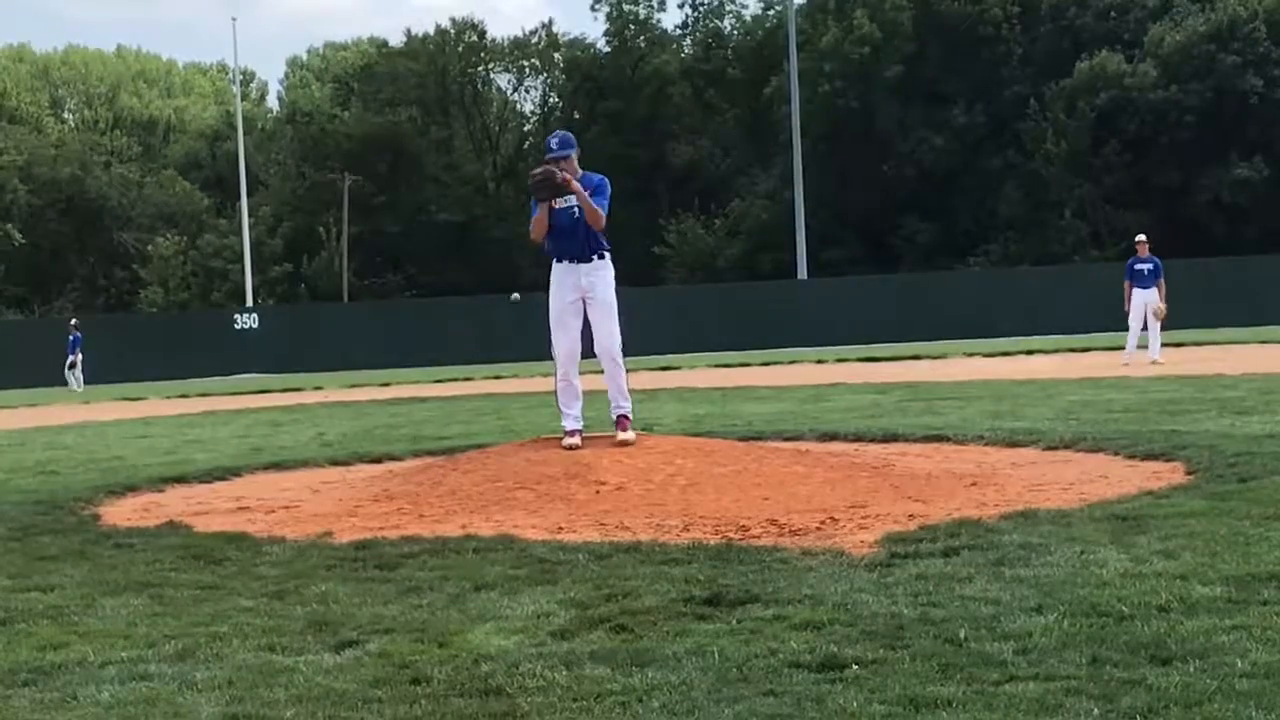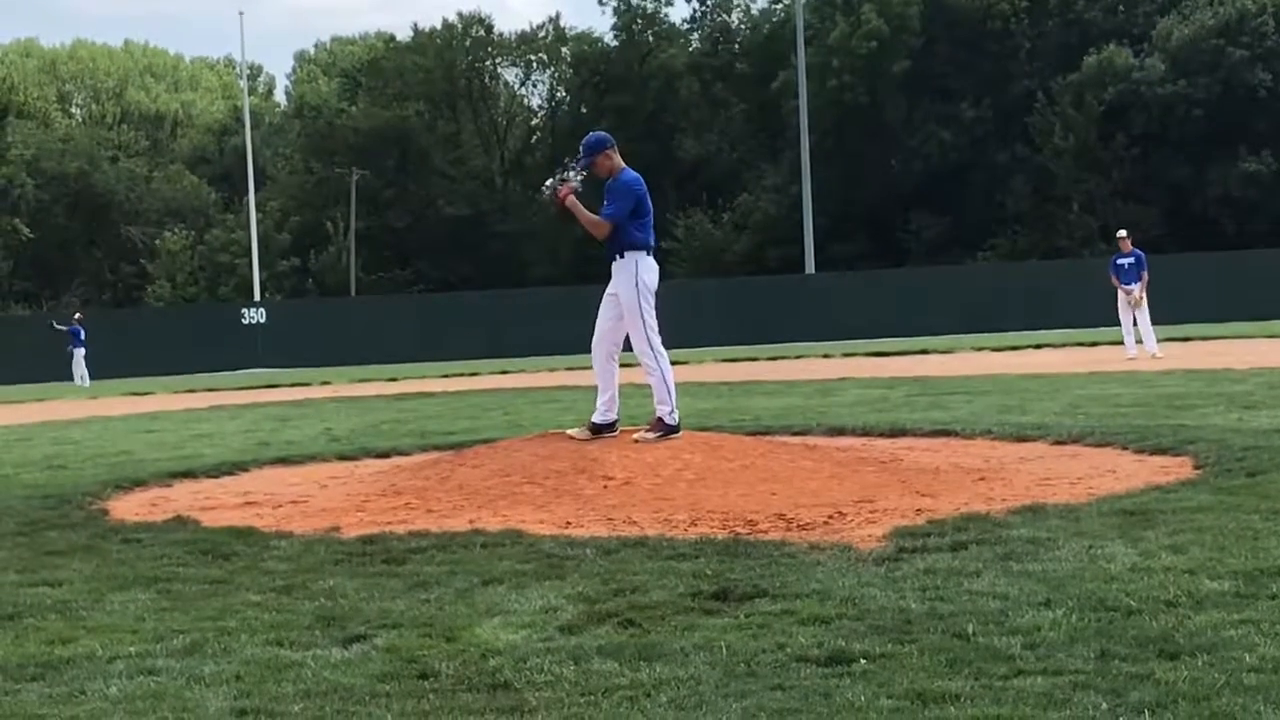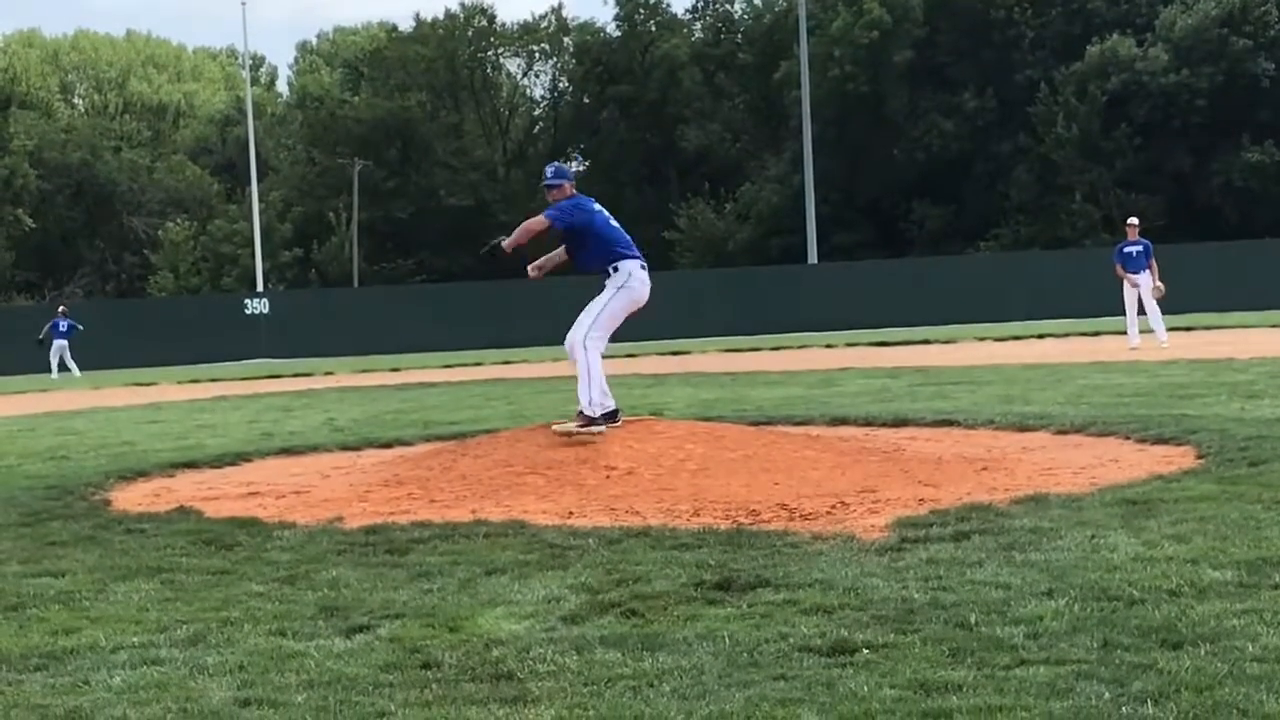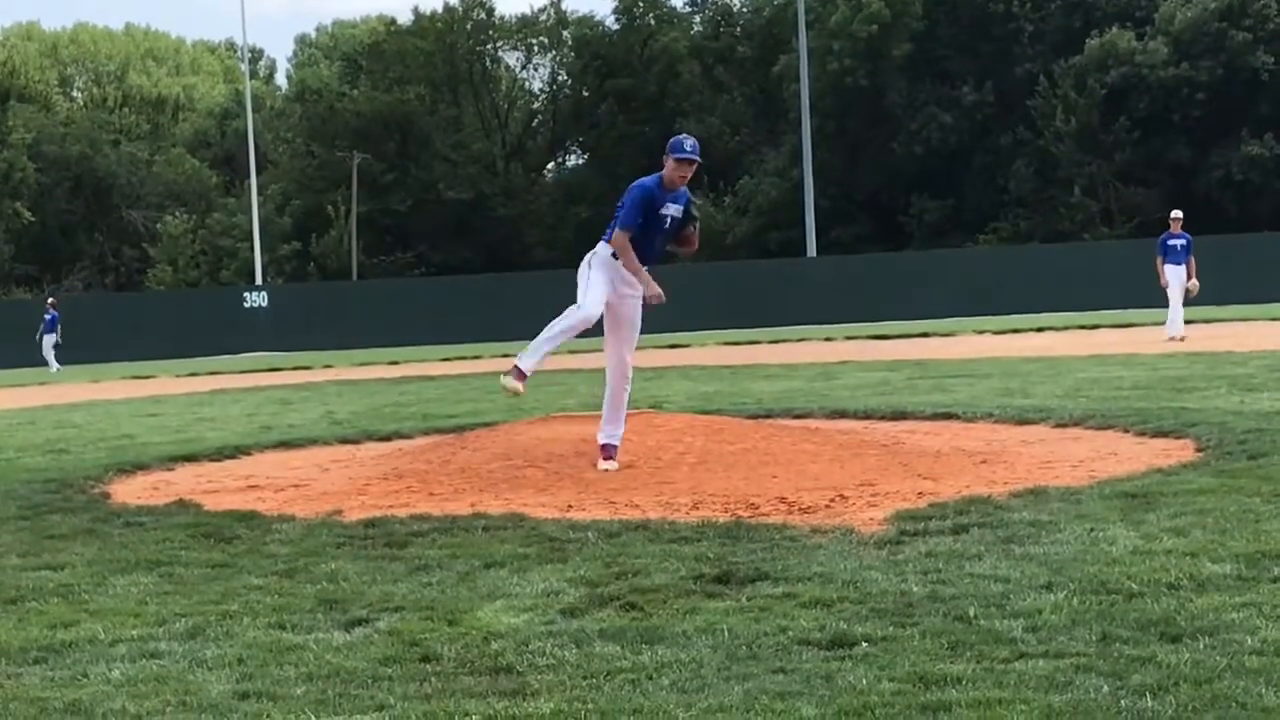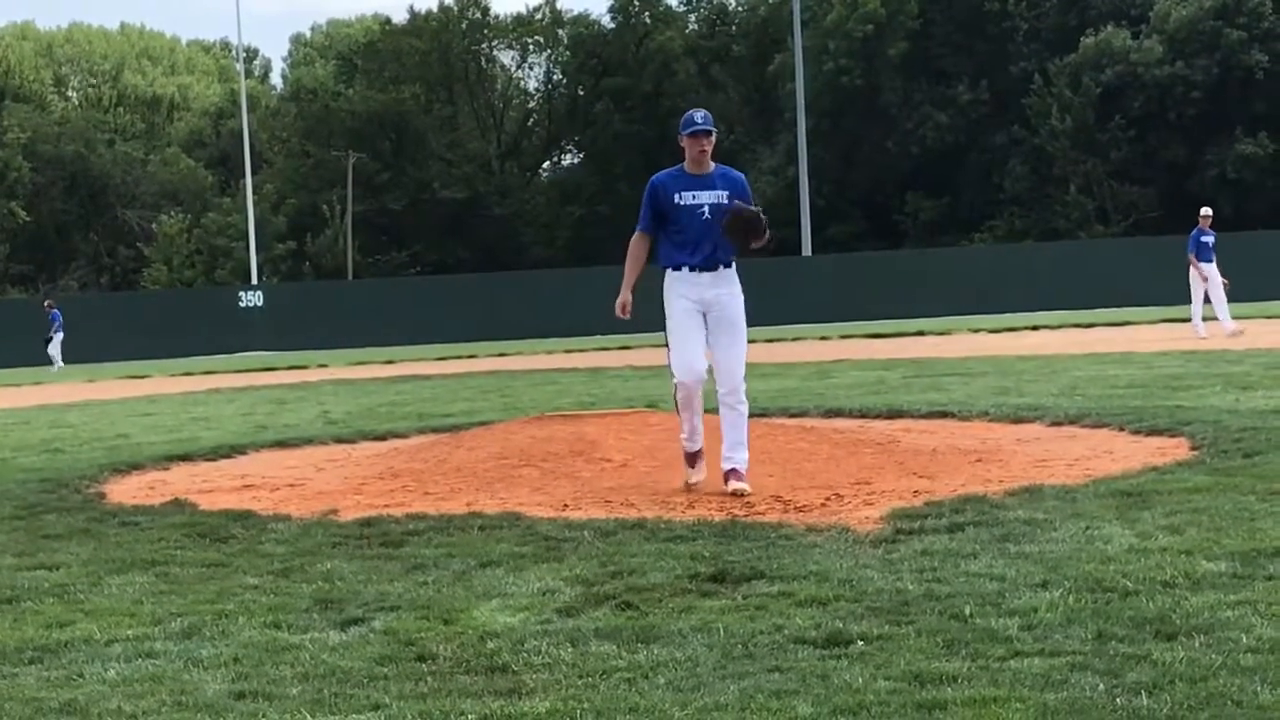
dt=1s
person 1, frame 1
left shoulder: (597, 183)
left elbow: (599, 222)
right elbow: (536, 235)
left wrist: (578, 191)
right wrist: (545, 200)
left hip: (597, 269)
right hip: (562, 273)
left knee: (609, 346)
right knee: (564, 354)
left ankle: (622, 415)
right ankle: (572, 425)
person 1, frame 2
left shoulder: (627, 182)
right shoulder: (617, 183)
left elbow: (602, 230)
right elbow: (604, 227)
left wrist: (571, 202)
right wrist: (572, 202)
left hip: (634, 267)
right hip: (622, 270)
left knee: (647, 345)
right knee: (603, 346)
left ankle: (668, 419)
right ankle: (605, 419)
person 1, frame 3
left shoulder: (573, 205)
right shoulder: (583, 207)
left elbow: (534, 226)
right elbow: (572, 248)
left wrist: (508, 244)
right wrist: (544, 263)
left hip: (627, 278)
right hip: (628, 281)
left knee: (586, 338)
right knee: (576, 342)
left ankle: (591, 413)
right ankle: (604, 409)
person 1, frame 4
left shoulder: (683, 199)
right shoulder: (643, 190)
left elbow: (681, 244)
right elbow: (619, 239)
left wrist: (690, 238)
right wrist: (646, 281)
left hip: (634, 278)
right hip: (606, 263)
left knee: (620, 365)
right knee: (586, 312)
left ankle: (609, 441)
right ankle: (522, 367)
person 1, frame 5
left shoulder: (734, 181)
right shoulder: (661, 184)
right elbow: (642, 238)
left wrist: (757, 235)
right wrist: (626, 288)
left hip: (725, 284)
right hip: (681, 286)
left knee: (732, 381)
right knee: (689, 374)
left ankle: (734, 466)
right ankle: (692, 446)
